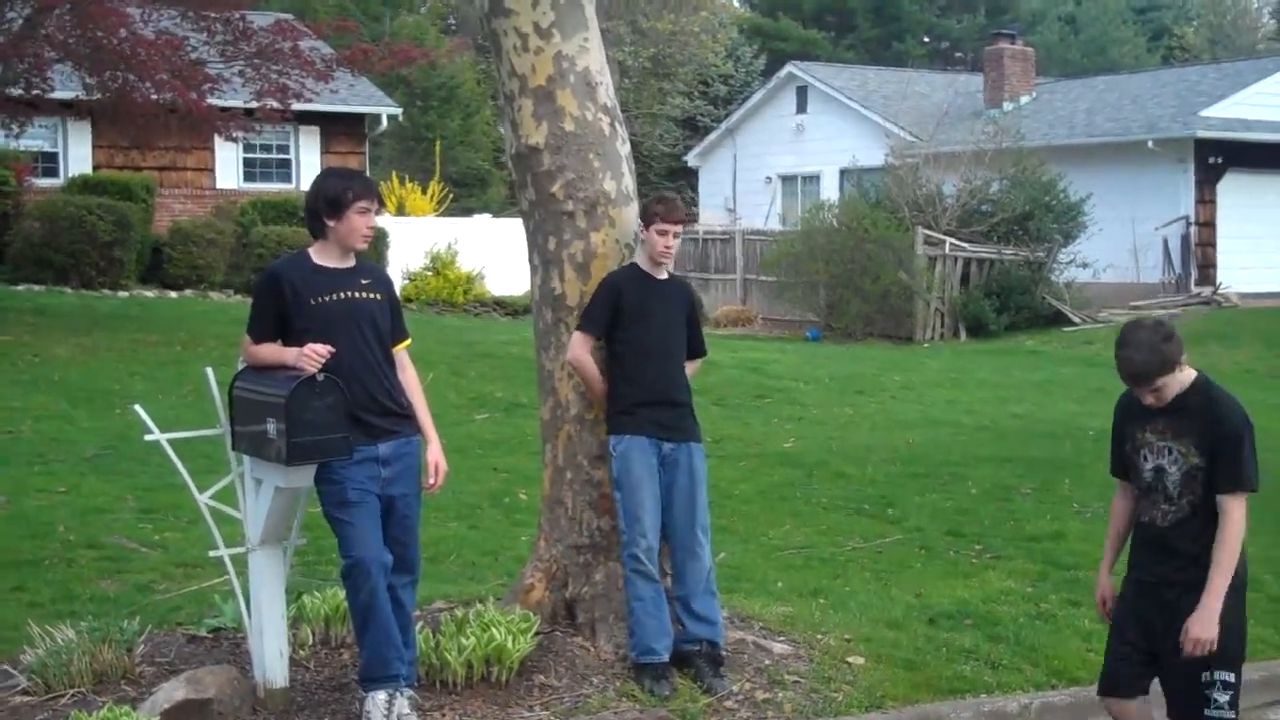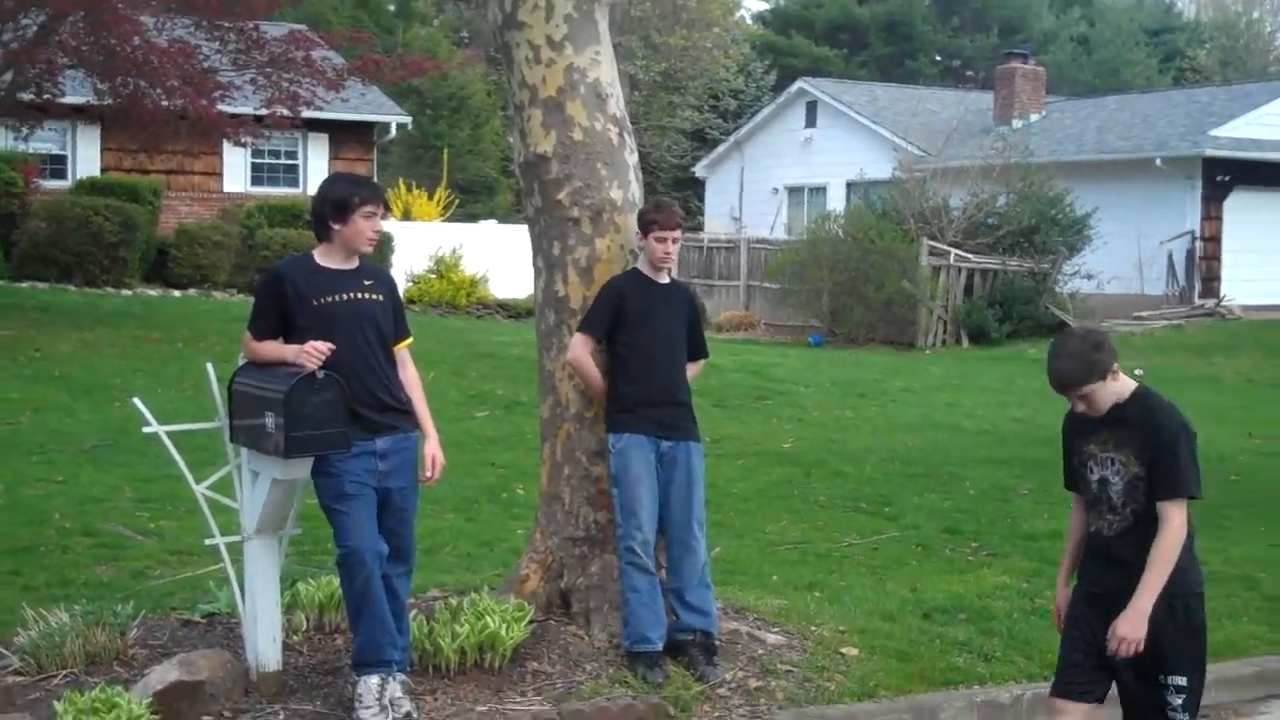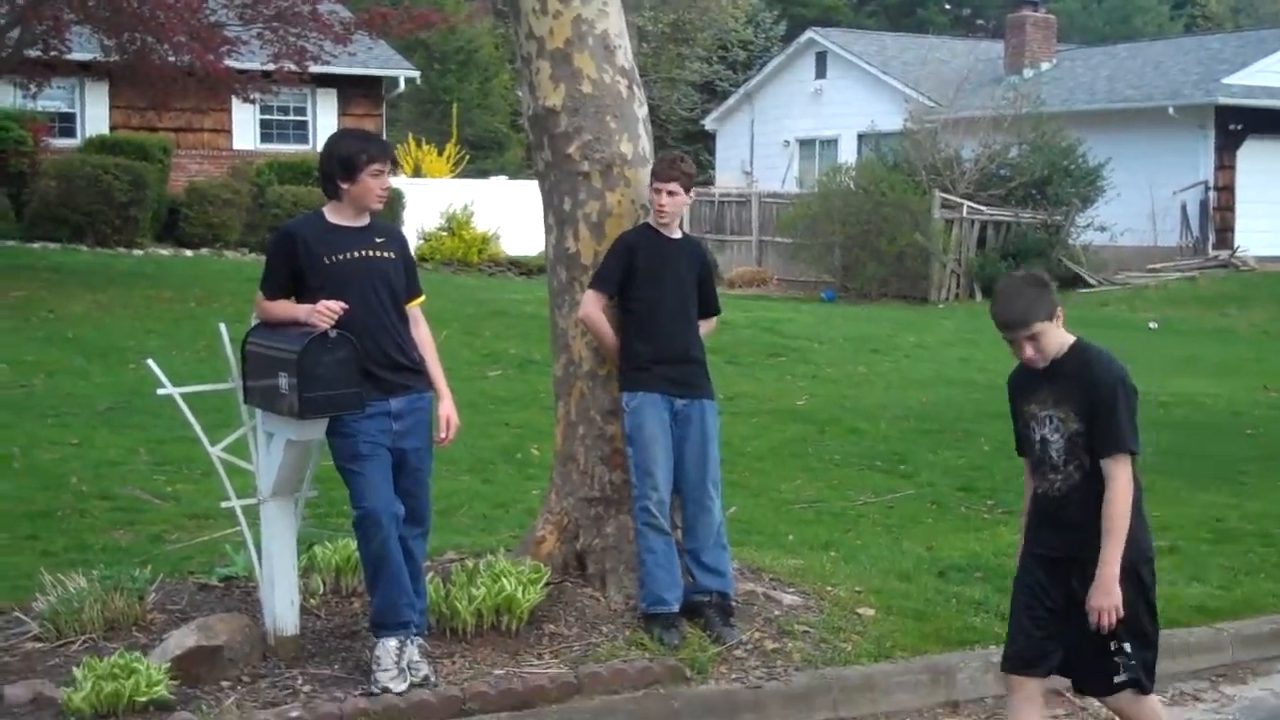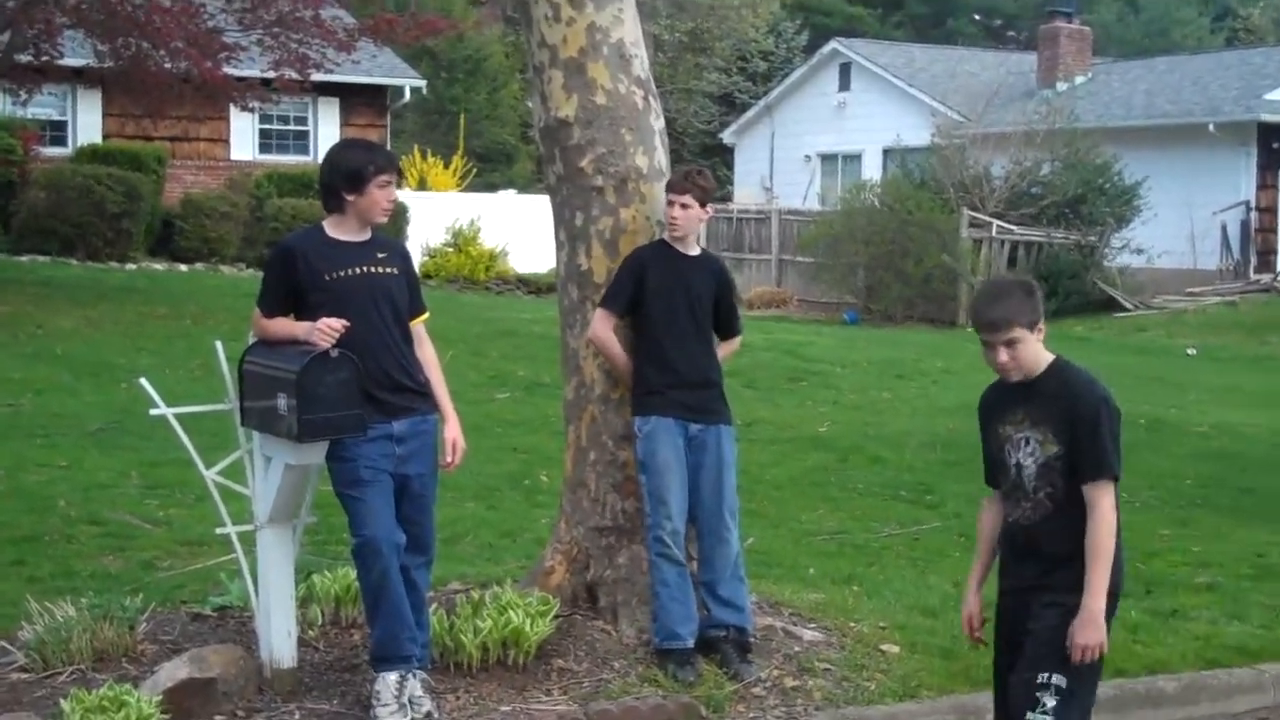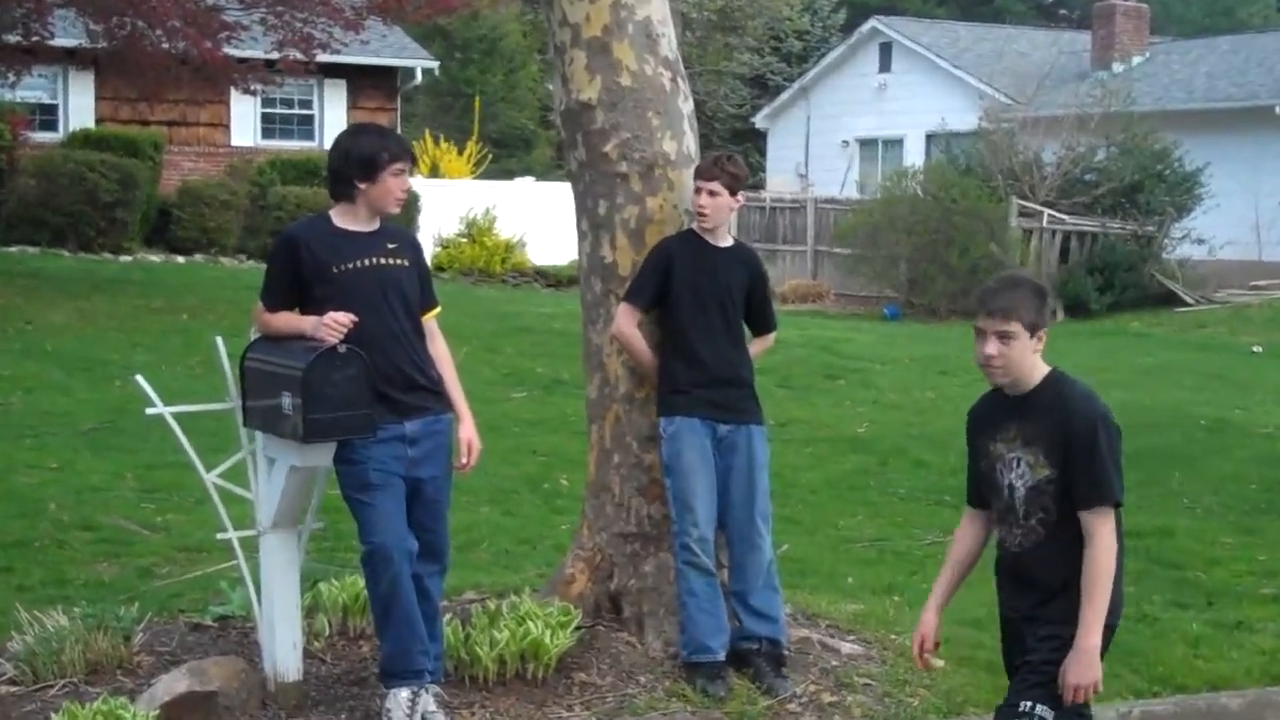
dt=0.2s
person 1, frame 1
left shoulder: (377, 280)
right shoulder: (284, 278)
right elbow: (253, 350)
left wrist: (431, 439)
right wrist: (294, 354)
left hip: (399, 445)
right hip: (342, 452)
left knee: (401, 568)
right knee: (366, 563)
person 1, frame 2
left shoulder: (381, 281)
right shoulder: (288, 278)
right elbow: (254, 346)
left wrist: (429, 434)
right wrist: (294, 351)
left hip: (398, 440)
right hip: (341, 446)
left knee: (396, 559)
right knee: (361, 554)
left ankle: (390, 669)
right ankle: (378, 671)
person 1, frame 3
left shoulder: (392, 239)
right shoulder: (298, 237)
right elbow: (265, 306)
left wrist: (443, 393)
right wrist: (306, 311)
left hip: (412, 400)
right hip: (355, 406)
left knee: (413, 521)
right knee: (378, 516)
left ankle: (408, 632)
right ankle: (396, 633)
person 1, frame 4
left shoulder: (394, 254)
right shoulder: (297, 252)
right elbow: (264, 323)
left wrist: (449, 415)
right wrist: (306, 329)
left hip: (416, 422)
right hip: (357, 429)
left knee: (416, 547)
right knee: (378, 544)
left ankle: (411, 663)
right ankle: (397, 666)
person 1, frame 5
left shoulder: (405, 244)
right shoulder: (302, 242)
right elbow: (267, 318)
left wrist: (463, 414)
right wrist: (312, 323)
left hip: (429, 423)
right hip: (365, 430)
left knee: (429, 554)
right knee: (389, 551)
person 2, frame 1
left shoulder: (683, 293)
right shoulder: (618, 286)
right elbow: (576, 352)
left wrist: (668, 393)
right wrist: (614, 400)
left hip: (682, 432)
right hip: (633, 434)
left knee: (693, 544)
right knee: (642, 547)
left ankle: (700, 644)
right ankle: (650, 655)
person 2, frame 2
left shoulder: (684, 298)
right shoulder: (620, 290)
right elbow: (577, 354)
left wrist: (669, 392)
right wrist: (615, 400)
left hip: (681, 431)
right hip: (632, 432)
left knee: (689, 538)
right knee: (638, 540)
person 2, frame 3
left shoulder: (696, 252)
right shoulder: (631, 245)
right elbow: (589, 311)
left wrist: (682, 349)
right wrist: (627, 357)
left hip: (695, 388)
right hip: (645, 390)
left knee: (704, 497)
right knee: (654, 500)
person 2, frame 4
left shoulder: (714, 270)
right shoulder: (644, 261)
right elbow: (599, 329)
left wrist: (699, 371)
right wrist: (639, 378)
left hip: (711, 413)
right hip: (659, 414)
left knee: (721, 526)
right knee: (668, 529)
left ankle: (728, 629)
right ankle: (675, 639)
person 2, frame 5
left shoulder: (747, 261)
right shoulder: (671, 252)
left elbow: (765, 334)
right elbow: (624, 325)
left wrist: (730, 368)
right wrist: (665, 375)
left hip: (742, 413)
right hip: (685, 414)
left knee: (752, 533)
right knee: (696, 536)
left ankle: (761, 642)
right ankle: (704, 652)
person 3, frame 1
left shoulder: (1224, 416)
right shoulder: (1129, 408)
left elbow: (1232, 515)
left wrist: (1209, 607)
right wrist: (1106, 566)
left hip: (1205, 583)
right hip: (1145, 577)
person 3, frame 2
left shoulder: (1164, 424)
right shoulder: (1077, 422)
left elbow: (1174, 524)
left wrist: (1140, 610)
right wrist: (1064, 580)
left hip: (1162, 592)
right hip: (1096, 588)
person 3, frame 3
left shoulder: (1104, 377)
right shoulder: (1021, 382)
left elbow: (1120, 480)
left wrist: (1107, 576)
right wrist: (1026, 546)
left hip: (1107, 559)
right hip: (1045, 554)
right knee: (1022, 679)
person 3, frame 4
left shoulder: (1084, 398)
right shoulder: (994, 402)
left elbow: (1101, 506)
left wrist: (1093, 608)
right wrist: (974, 586)
left hip: (1072, 587)
right hip: (1019, 585)
person 3, frame 5
left shoulder: (1081, 415)
right shoulder: (985, 415)
left elbow: (1101, 534)
right elbow: (978, 517)
left wrist: (1087, 645)
right wrist: (934, 605)
left hip: (1068, 613)
right hip: (1020, 608)
